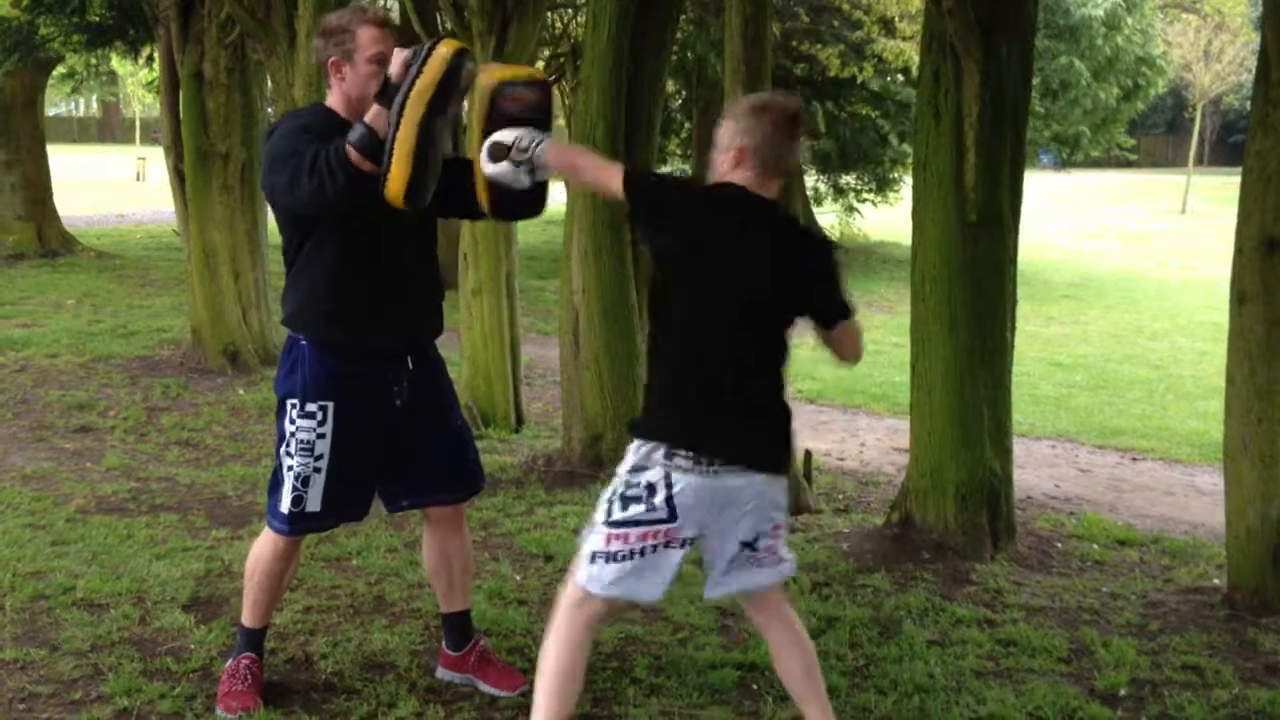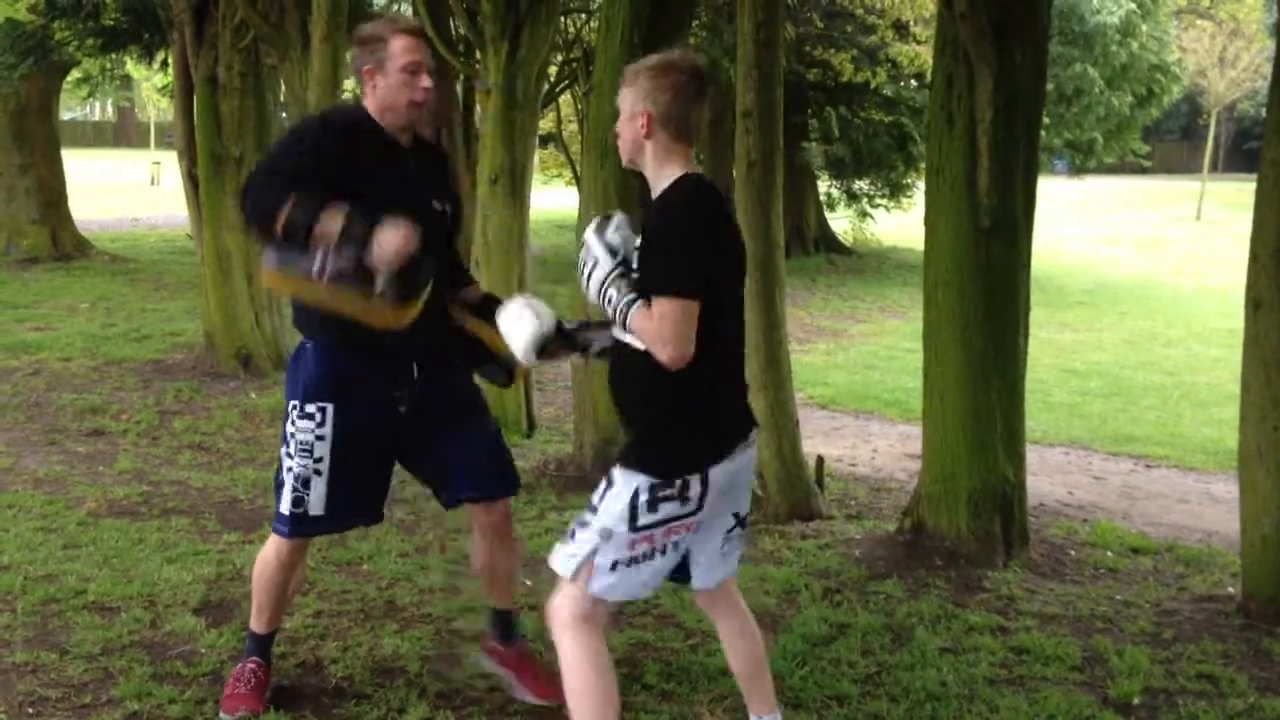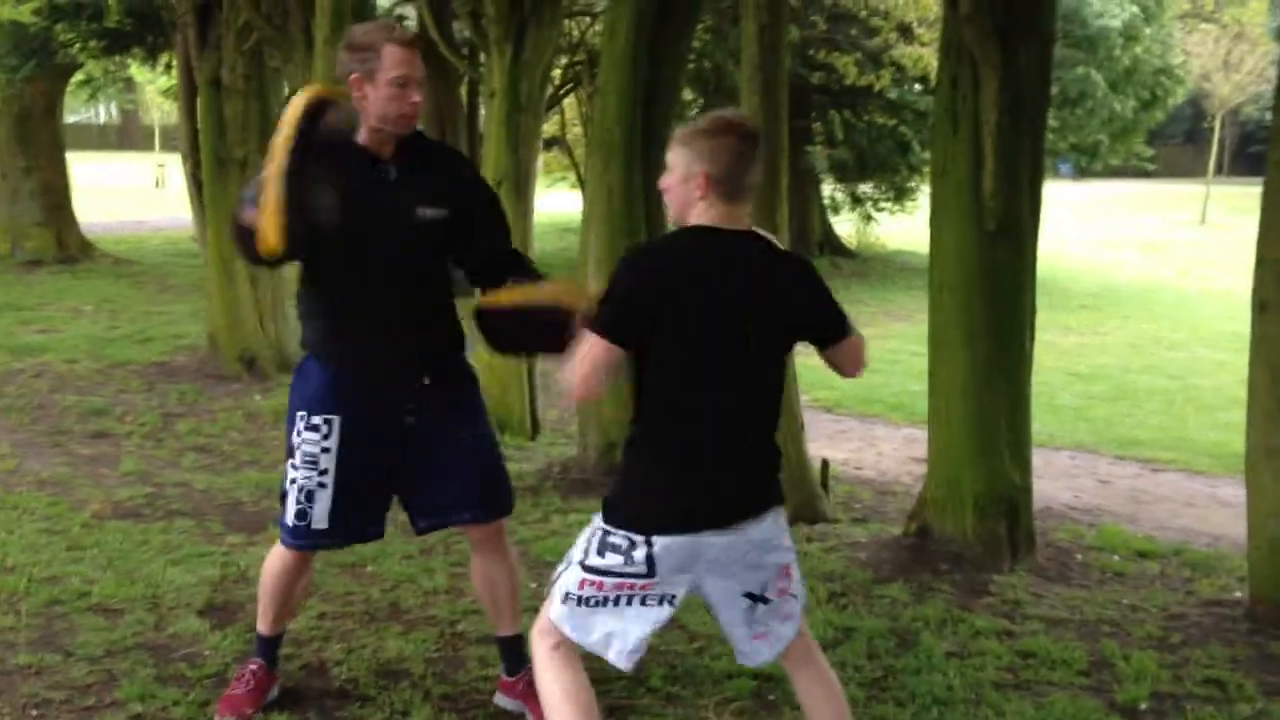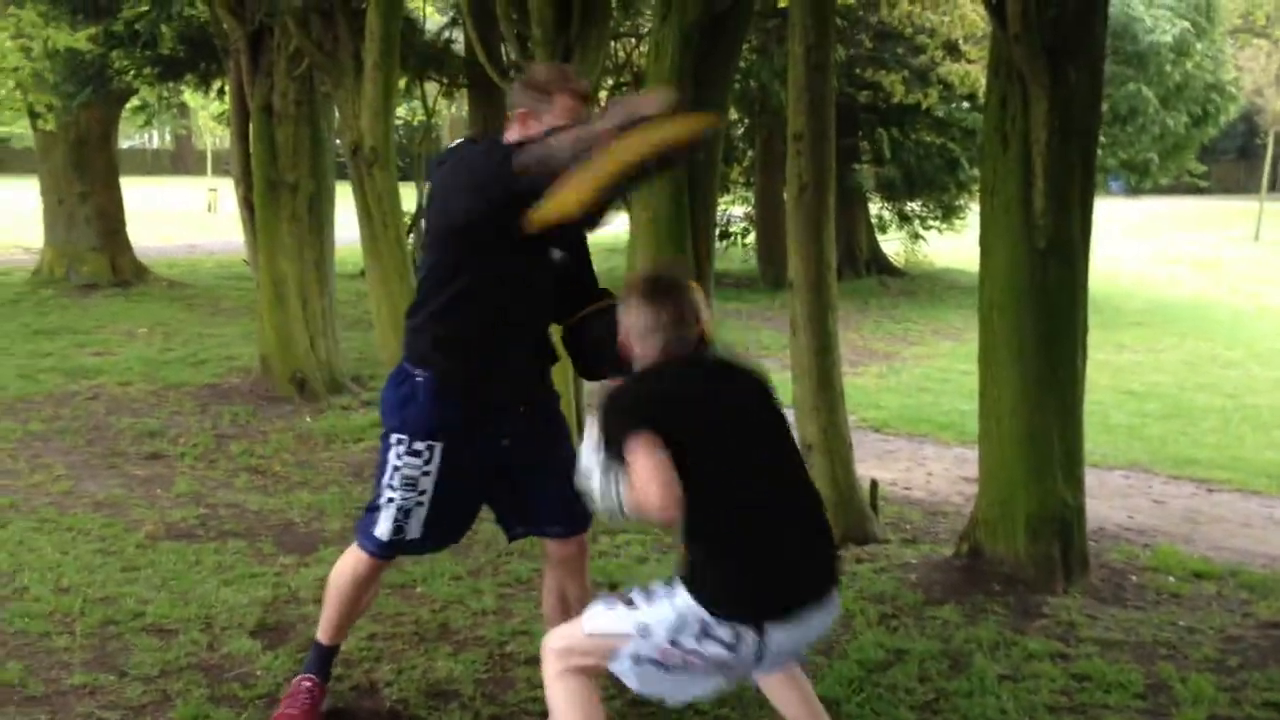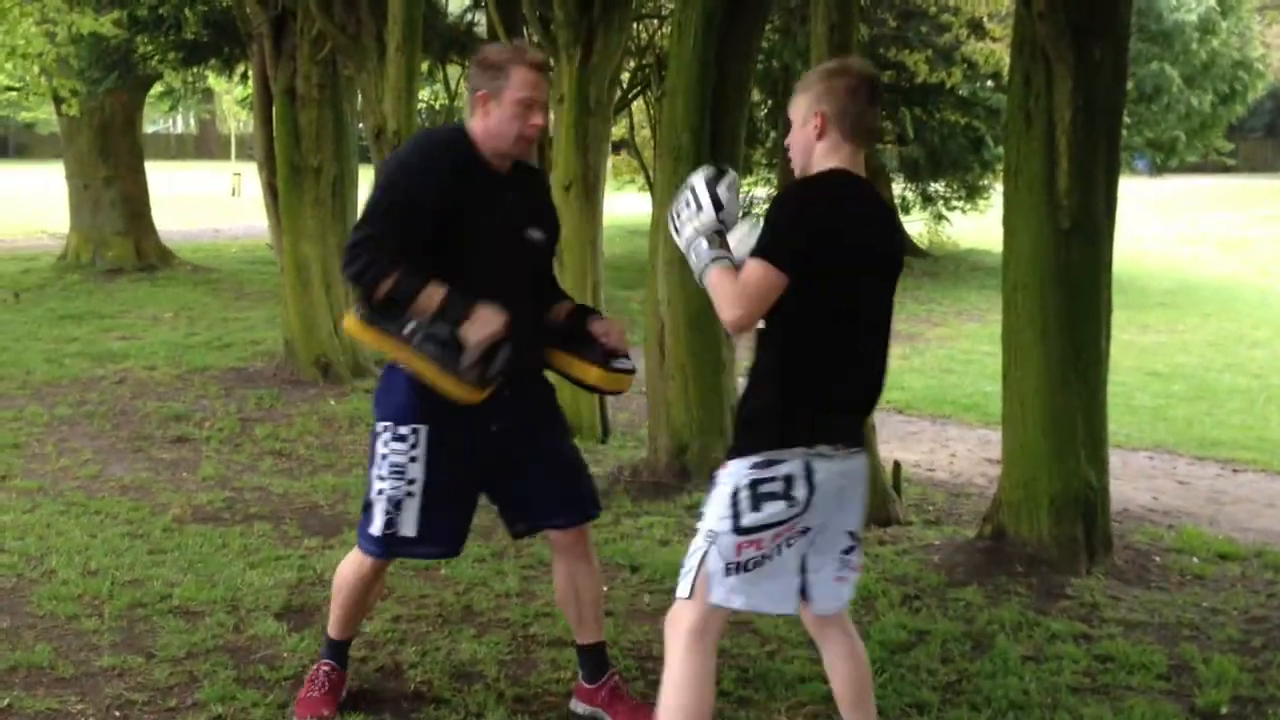
dt=1s
person 1, frame 1
right shoulder: (297, 139)
left elbow: (477, 193)
right elbow: (324, 190)
right wrist: (391, 107)
left hip: (410, 358)
right hip: (328, 362)
left knee: (447, 502)
right knee: (290, 521)
left ankle: (461, 650)
right ankle: (246, 657)
person 1, frame 2
left shoulder: (432, 162)
right shoulder: (328, 137)
right elbow: (262, 201)
left wrist: (492, 313)
right wrist: (363, 232)
left hip: (429, 366)
right hip: (338, 366)
left knee: (493, 504)
right knee: (296, 529)
left ankle: (508, 640)
right ankle: (255, 661)
person 1, frame 3
left shoulder: (444, 169)
left elbow: (496, 263)
right elbow: (257, 243)
left hip: (436, 380)
right hip: (342, 382)
left knee: (487, 527)
right knee: (301, 537)
person 1, frame 4
left shoulder: (556, 217)
right shoulder: (474, 171)
left elbow: (579, 300)
right elbow: (521, 170)
right wrist: (610, 126)
left hip: (523, 396)
right hip: (441, 395)
left knee: (565, 544)
right knee: (379, 546)
person 1, frame 5
left shoulder: (531, 189)
right shoulder: (423, 167)
right elbow: (368, 262)
left wrist: (583, 320)
right wrist: (463, 312)
left hip: (518, 389)
right hip: (430, 391)
left knee: (569, 530)
right knee: (380, 546)
person 2, frame 1
left shoulder: (687, 203)
right shoulder: (806, 247)
left elbow: (587, 168)
right elbow: (848, 348)
left wrist: (528, 149)
left hip: (675, 456)
right hip: (758, 461)
left knee: (577, 606)
right knee: (768, 602)
person 2, frame 2
left shoulder: (680, 214)
right shoulder: (699, 204)
left elbow: (671, 345)
left wrist: (612, 281)
left hip: (674, 461)
right hip: (722, 447)
left knee: (573, 610)
right knee: (718, 594)
person 2, frame 3
left shoulder: (648, 268)
right shoulder: (788, 273)
left elbow: (582, 385)
right elbow: (851, 361)
left wrist: (615, 335)
left hip: (651, 517)
right hip: (752, 514)
left knee: (552, 639)
right knee: (797, 649)
person 2, frame 4
left shoulder: (631, 399)
right shoulder: (745, 380)
left elbow: (663, 503)
left wrist: (611, 485)
left hip: (740, 612)
right hip: (815, 597)
left knee: (563, 654)
right knee: (766, 653)
person 2, frame 5
left shoulder: (811, 199)
right shoulder: (878, 217)
left elbow: (738, 312)
left wrist: (702, 235)
right wrist: (767, 245)
left hip: (780, 453)
right hip: (842, 452)
left knee: (691, 624)
right knee: (826, 615)
